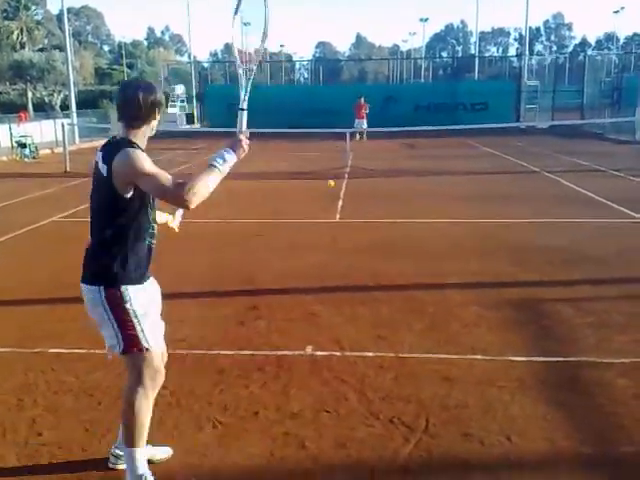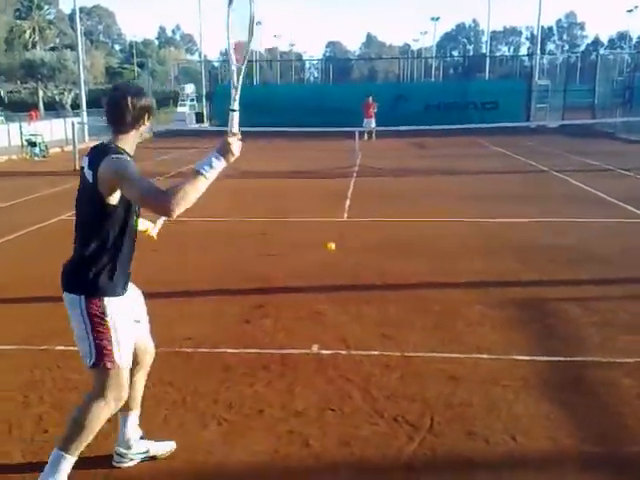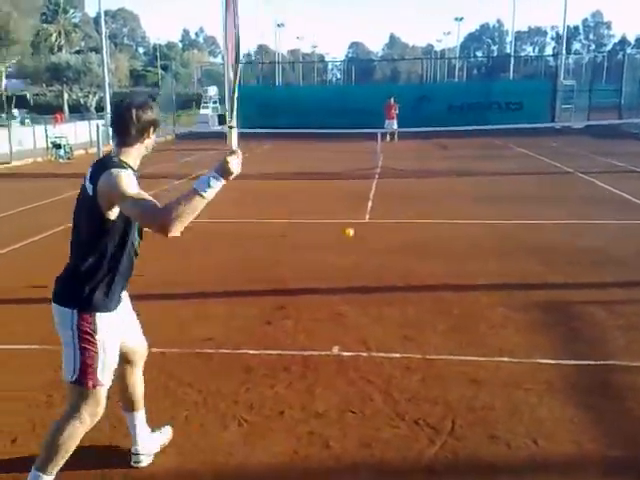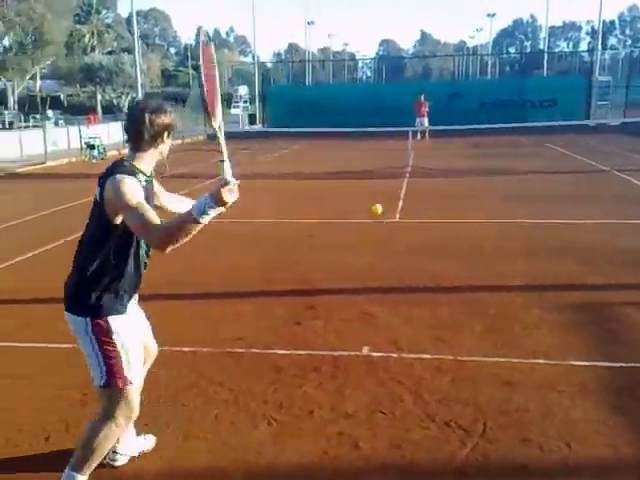
dt=0.1s
person 1, frame 1
left shoulder: (116, 151)
right shoulder: (129, 158)
right elbow: (185, 197)
left wrist: (158, 216)
right wrist: (228, 155)
left hip: (131, 278)
right hip: (113, 285)
left knee: (153, 361)
right knee: (148, 374)
person 1, frame 2
left shoulder: (107, 157)
right shoulder: (114, 164)
right elbow: (168, 205)
right wrist: (216, 159)
left hip: (114, 287)
right hip: (94, 294)
left knee: (142, 355)
right knee: (109, 390)
left ankle: (130, 445)
person 1, frame 3
left shoulder: (115, 170)
right shoulder: (115, 178)
left elbow: (144, 212)
right elbow: (166, 223)
right wrist: (216, 178)
left hip: (106, 296)
right hip: (86, 307)
left knee: (134, 354)
right knee: (89, 404)
left ankle: (142, 442)
person 1, frame 4
left shoulder: (140, 177)
right shoulder: (122, 184)
left elbow: (175, 208)
right elbow: (158, 238)
left wrist: (209, 198)
right wrist: (211, 205)
left hip: (114, 298)
right hip: (96, 309)
left knee: (146, 355)
right knee: (124, 403)
left ankle: (120, 444)
